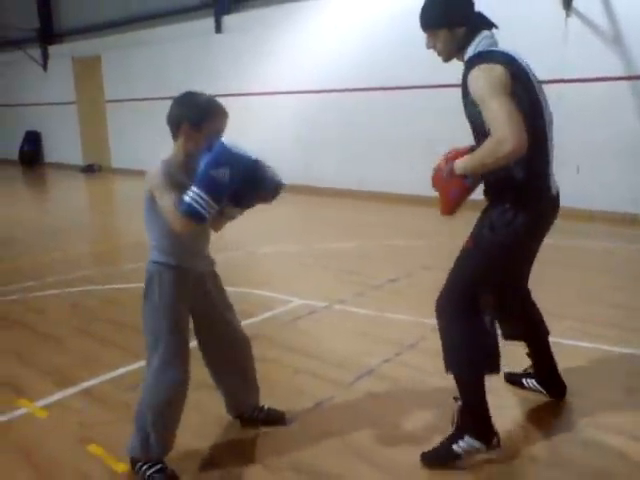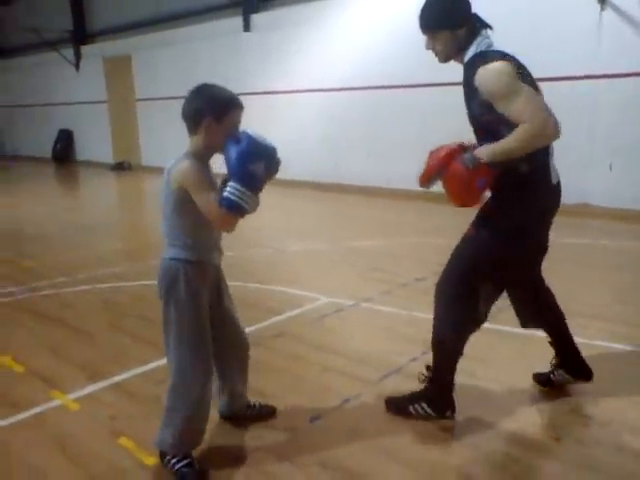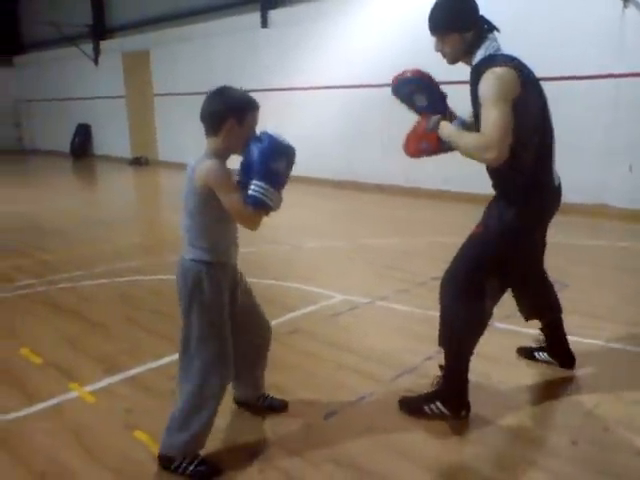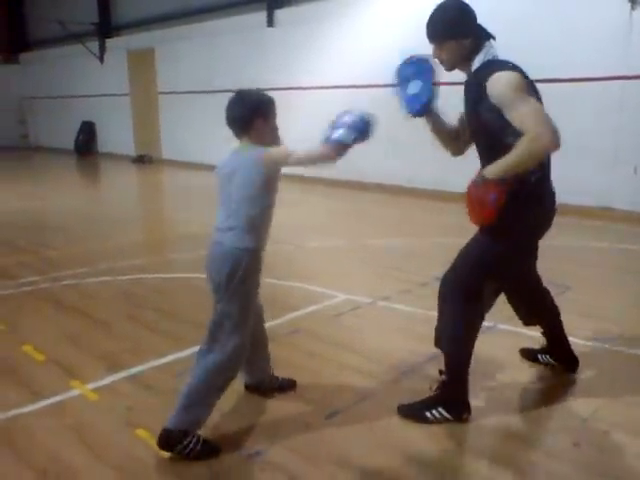
dt=0.3s
person 1, frame 1
left shoulder: (483, 71)
right shoulder: (505, 63)
left elbow: (510, 143)
left wrist: (461, 167)
right wrist: (475, 158)
left hip: (516, 206)
right hip: (533, 199)
left knee: (458, 304)
right knee: (508, 291)
left ankle: (474, 426)
right ankle: (547, 377)
person 1, frame 2
left shoulder: (491, 70)
right shoulder: (489, 66)
left elbow: (544, 127)
left wrist: (482, 154)
right wrist: (476, 154)
left hip: (519, 199)
right hip: (534, 194)
left knee: (456, 289)
right knee: (524, 281)
left ankle: (437, 396)
right ankle: (570, 362)
person 1, frame 3
left shoulder: (497, 74)
right shoulder: (495, 69)
left elbow: (491, 149)
right elbow: (484, 133)
left wrist: (442, 128)
right wrist: (441, 111)
left hip: (522, 199)
right hip: (533, 193)
left knee: (461, 285)
right knee: (526, 274)
left ankle: (452, 396)
right ankle: (558, 349)
person 1, frame 4
left shoulder: (500, 79)
right shoulder: (477, 85)
left elbow: (546, 138)
right elbow: (457, 144)
left wrist: (492, 173)
right wrist: (428, 113)
left hip: (521, 205)
right hip: (519, 202)
left knee: (460, 288)
right knee: (518, 277)
left ankle: (452, 398)
right ankle: (560, 352)
person 2, frame 1
left shoulder: (200, 171)
right shoulder: (162, 174)
left elbow: (214, 224)
right elbow: (182, 224)
left wrist: (243, 196)
right wrist: (210, 184)
left hip: (202, 273)
right hip: (167, 277)
left knee: (232, 344)
right knee: (168, 369)
left ankle: (246, 407)
person 2, frame 2
left shoulder: (201, 166)
right shoulder: (188, 169)
left elbow: (222, 211)
right elbow: (225, 221)
left wrist: (249, 176)
right wrist: (244, 175)
left hip: (208, 269)
right hip: (185, 273)
left knee: (232, 343)
right knee: (192, 363)
left ankle: (235, 405)
right ankle: (174, 447)
person 2, frame 3
left shoulder: (219, 167)
right shoulder: (211, 169)
left elbow: (240, 208)
right elbow: (250, 219)
left wrist: (262, 173)
right wrist: (266, 173)
left hip: (224, 268)
right hip: (204, 274)
left knee: (255, 331)
right knee: (208, 364)
left ankle: (250, 394)
person 2, frame 4
left shoulder: (228, 161)
right shoulder: (269, 156)
right elbow: (324, 155)
right wrist: (348, 130)
left hip: (225, 251)
right hip: (238, 256)
left knee: (248, 322)
right knee: (225, 342)
left ankle: (259, 376)
right ankle: (179, 429)
